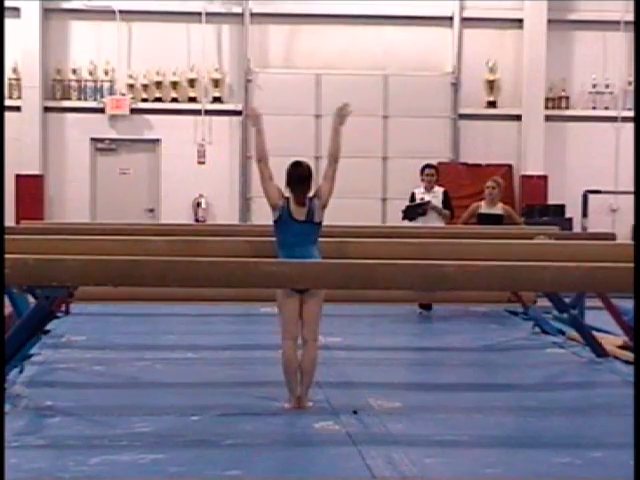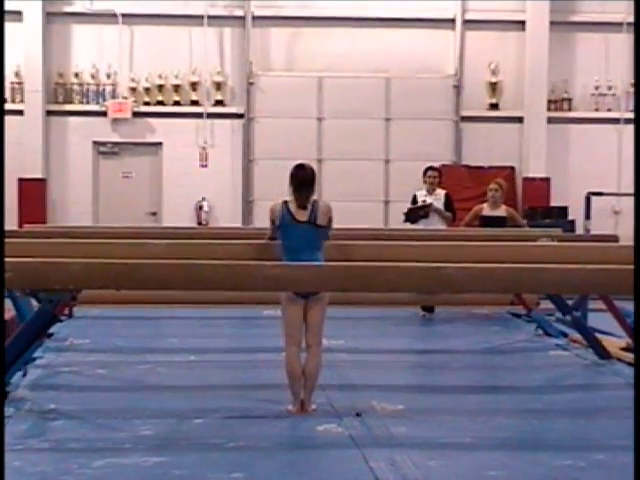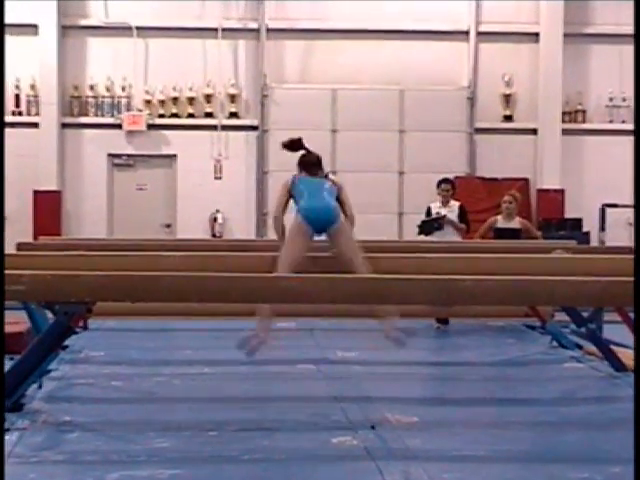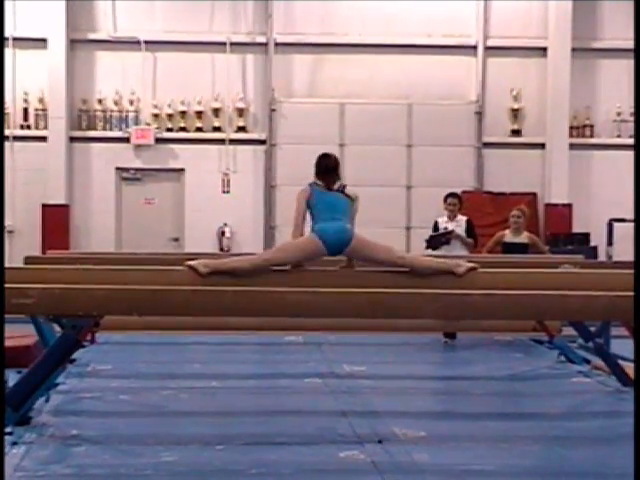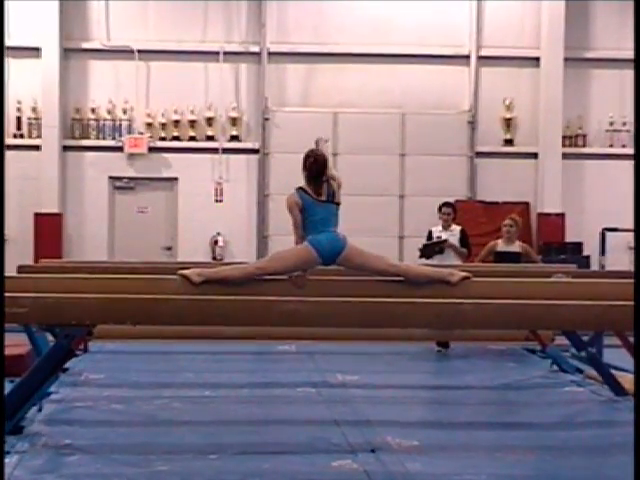
dt=1s
person 1, frame 1
left shoulder: (279, 205)
right shoulder: (318, 205)
left elbow: (262, 164)
right elbow: (333, 163)
left wrist: (258, 128)
right wrist: (337, 127)
left knee: (289, 340)
right knee: (310, 339)
left ankle: (293, 397)
right ankle: (304, 396)
person 1, frame 2
left shoulder: (278, 210)
right shoulder: (323, 209)
left knee: (292, 345)
right knee: (314, 345)
left ankle: (296, 402)
right ankle: (307, 401)
person 1, frame 3
left shoulder: (294, 180)
right shoulder: (334, 182)
left elbow: (278, 214)
right elbow: (350, 215)
left wrist: (282, 240)
right wrist: (347, 240)
left hip: (307, 217)
right hip: (330, 214)
left knee: (283, 274)
right knee: (362, 272)
left ankle: (262, 331)
right ankle: (388, 324)
person 1, frame 4
left shoulder: (306, 191)
right shoulder: (351, 194)
left elbow: (298, 225)
left wrist: (297, 257)
right wrist: (350, 258)
left hip: (321, 237)
right hip: (346, 237)
left knee: (264, 259)
right knee: (402, 259)
left ankle: (208, 265)
right ankle: (455, 265)
person 1, frame 5
left shoulder: (295, 198)
right shoulder: (336, 186)
left elbow: (299, 235)
right elbow: (329, 173)
left wrist: (299, 267)
right wrist: (323, 153)
left hip: (314, 248)
right hip: (339, 245)
left knee: (257, 268)
right knee: (395, 267)
left ankle: (201, 274)
right ankle: (450, 274)
person 2, frame 1
left shoulder: (443, 193)
right shoulder: (415, 193)
left elbow: (450, 215)
right elbow: (409, 216)
left wrist: (435, 208)
right wrist: (418, 210)
right ankle: (424, 302)
person 2, frame 2
left shoulder: (445, 195)
right shoulder: (417, 196)
left elbow: (452, 217)
right elbow: (411, 219)
left wrist: (437, 210)
right wrist: (420, 212)
left ankle: (429, 306)
right ankle: (426, 306)
person 2, frame 3
left shoulder: (459, 207)
right shoulder: (431, 208)
left elbow: (466, 229)
left wrist: (451, 222)
left ankle: (443, 318)
right ankle: (440, 318)
person 2, frame 4
left shoulder: (466, 221)
right shoulder: (438, 222)
left elbow: (473, 244)
right elbow: (433, 245)
left wrist: (458, 236)
left ankle: (450, 332)
right ankle: (448, 332)
person 2, frame 5
left shoulder: (460, 231)
right shoulder: (432, 231)
left elbow: (467, 254)
left wrist: (452, 246)
left ankle: (443, 341)
right ankle: (441, 340)
